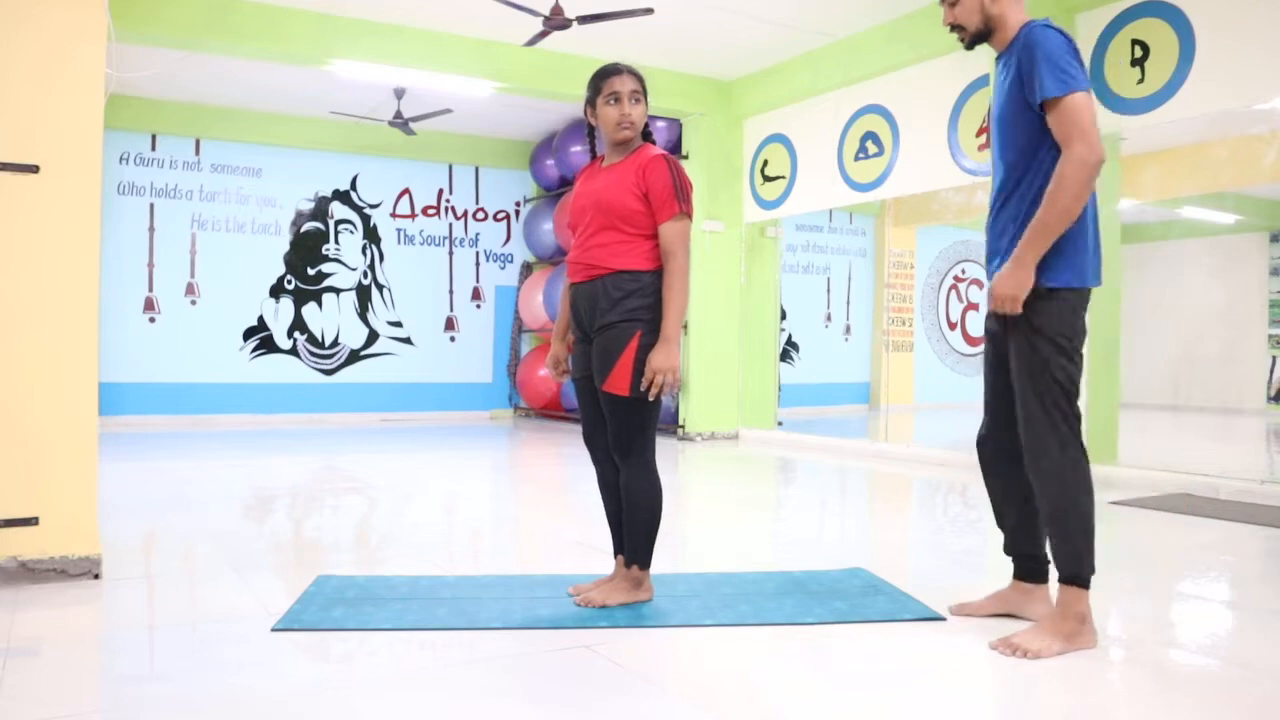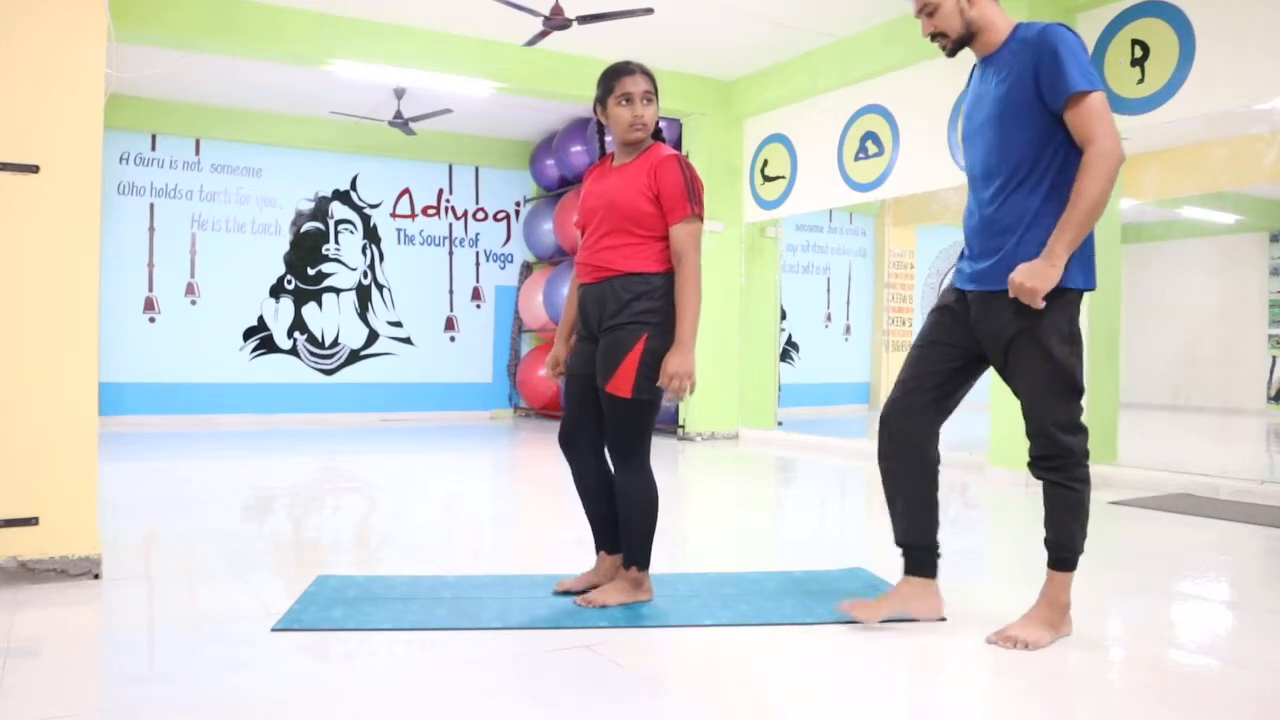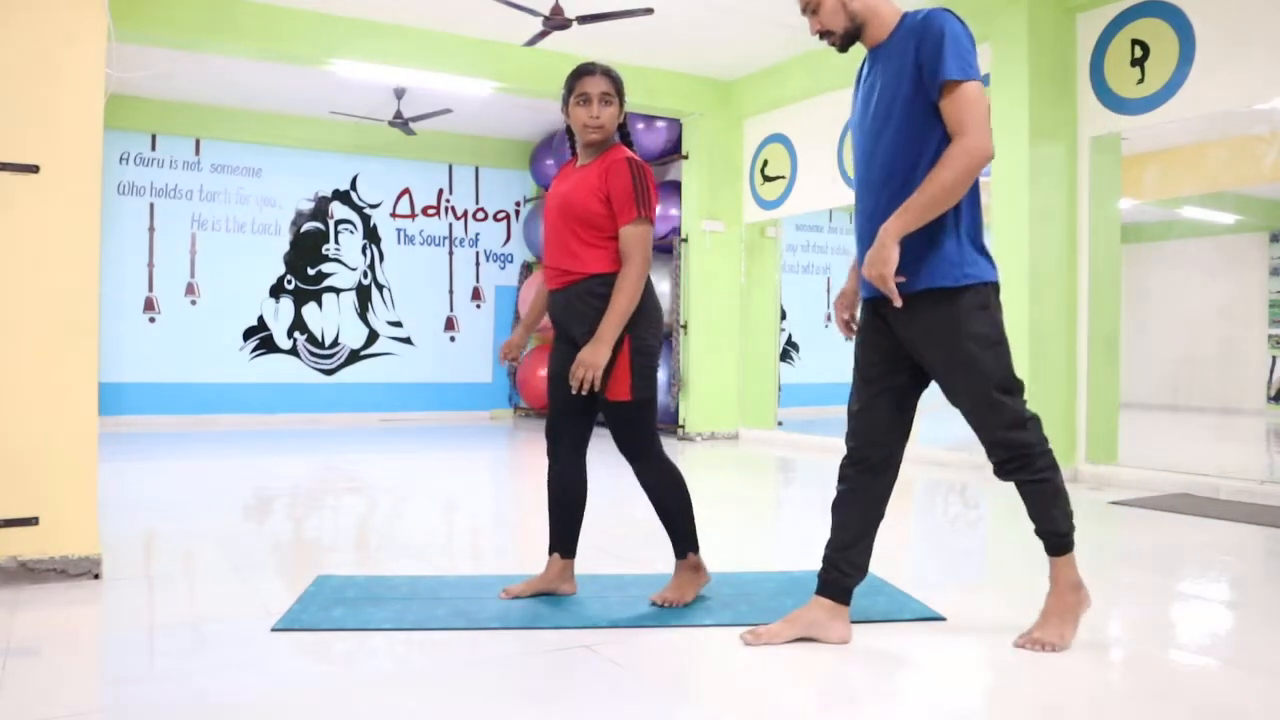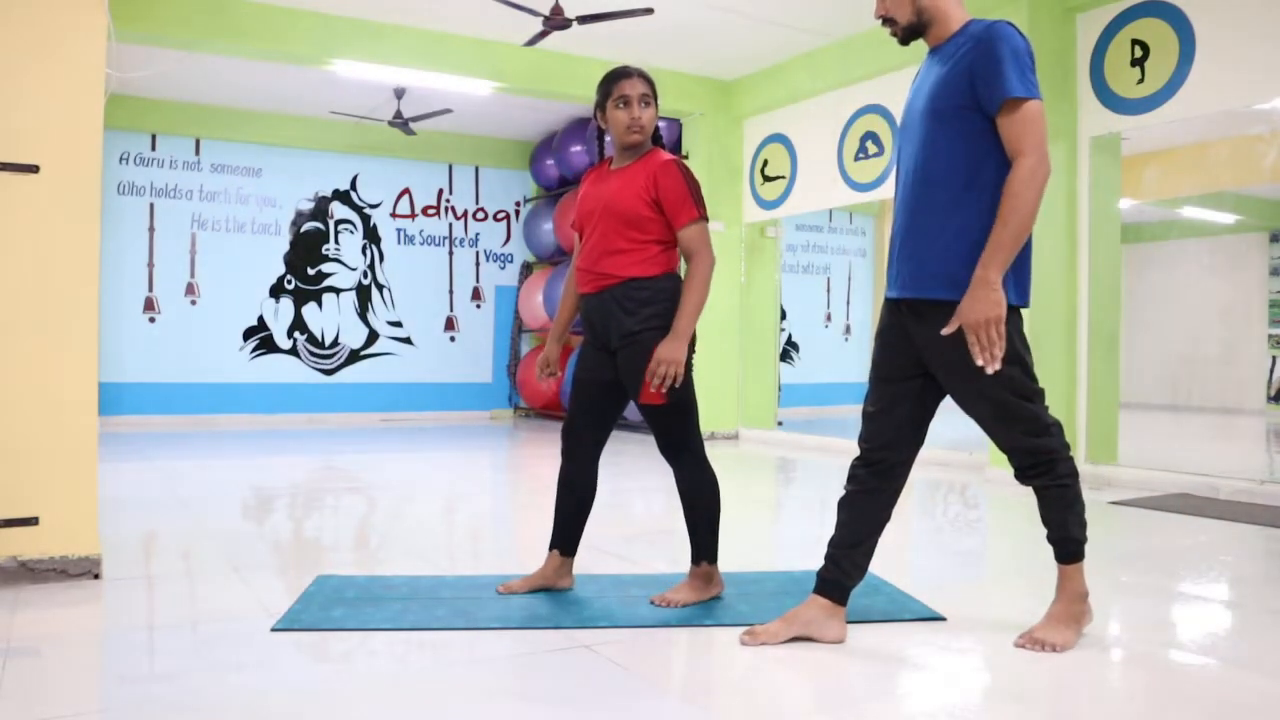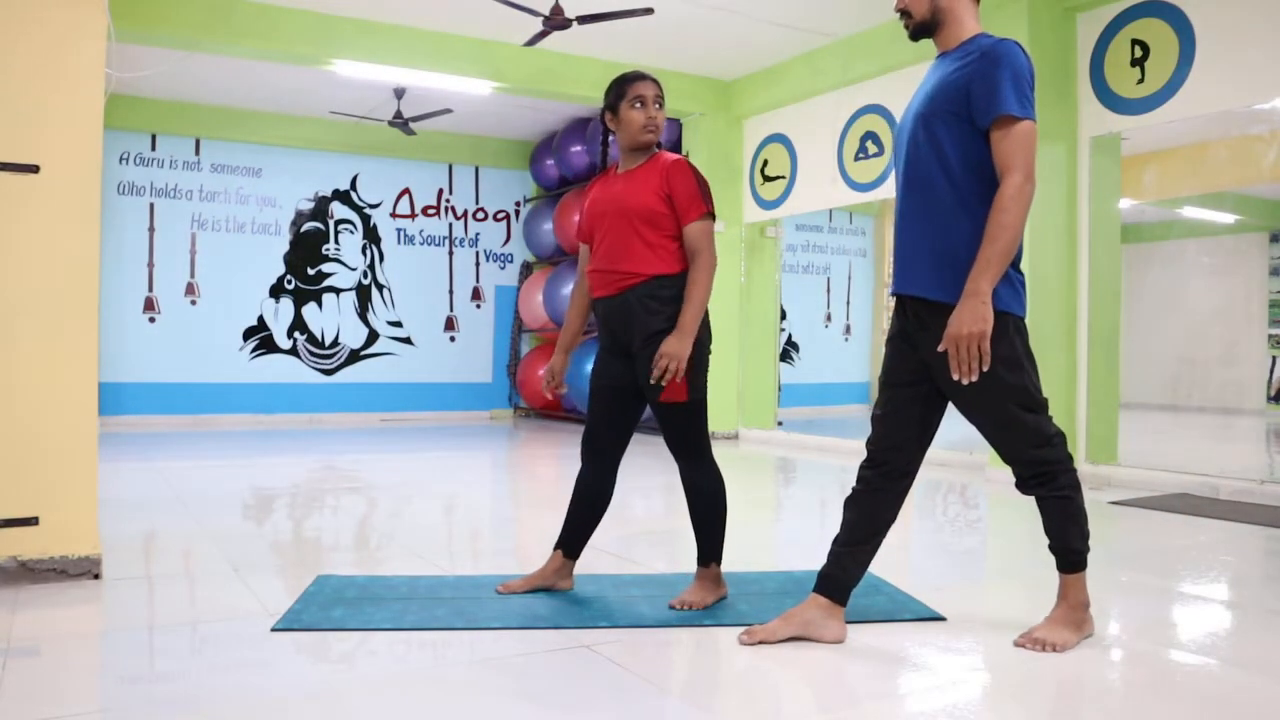
dt=1s
person 1, frame 1
right shoulder: (1010, 62)
left elbow: (1085, 153)
left wrist: (1022, 261)
left hip: (1045, 283)
right hip: (1014, 286)
left knee: (1050, 440)
right knee: (1000, 442)
left ankle: (1074, 611)
right ankle: (1029, 583)
person 1, frame 2
right shoulder: (979, 79)
left elbow: (1104, 151)
left wrist: (1051, 260)
left hip: (1036, 291)
right hip: (970, 286)
left knee: (1056, 444)
right knee: (903, 420)
left ankle: (1055, 602)
right ankle: (920, 581)
person 1, frame 3
right shoulder: (869, 69)
left elbow: (974, 144)
left wrist: (891, 234)
right wrist: (856, 277)
left hip: (950, 287)
right hip: (887, 293)
left knee: (1009, 433)
right knee: (866, 451)
left ankle: (1066, 582)
right ankle: (831, 604)
person 1, frame 4
right shoulder: (930, 68)
left elbow: (1031, 163)
left wrist: (987, 281)
left hip: (971, 301)
right hip: (907, 301)
left knee: (1035, 447)
right knee: (878, 455)
left ankle: (1072, 595)
right ankle: (827, 605)
person 1, frame 5
left shoulder: (995, 60)
right shoulder: (939, 73)
left elbow: (1017, 183)
left wrist: (976, 296)
left hip: (974, 309)
right hip: (917, 309)
left knee: (1036, 456)
right knee: (886, 459)
left ankle: (1075, 601)
right ankle: (827, 605)
person 2, frame 1
left shoulder: (658, 166)
right shoulder: (586, 177)
left elbow: (676, 261)
left wrist: (669, 342)
right wrist: (560, 335)
left hip: (633, 312)
right hip: (589, 317)
left knee: (631, 450)
right knee: (601, 448)
left ankle: (637, 578)
right ankle: (622, 567)
person 2, frame 2
left shoulder: (669, 167)
right shoulder: (595, 176)
left elbow: (687, 263)
left wrist: (683, 346)
right wrist: (563, 336)
left hip: (640, 313)
right hip: (594, 317)
left knee: (627, 449)
right knee: (577, 440)
left ankle: (636, 578)
right ankle: (609, 561)
person 2, frame 3
left shoulder: (626, 167)
right shoulder: (564, 175)
left elbow: (636, 262)
left wrist: (603, 341)
right wrist: (525, 327)
left hip: (620, 320)
right hip: (571, 321)
left knee: (640, 446)
right knee: (562, 445)
left ankle: (690, 564)
right ankle: (560, 568)
person 2, frame 4
left shoulder: (667, 171)
right shoulder: (592, 181)
left elbow: (700, 257)
left wrist: (679, 337)
right wrist: (555, 336)
left hip: (649, 318)
right hip: (600, 325)
left knee: (681, 447)
right knee: (577, 442)
left ankle: (705, 573)
right ankle: (558, 564)
person 2, frame 5
left shoulder: (676, 171)
right shoulder: (597, 189)
left elbow: (703, 256)
right elbow: (587, 275)
left wrist: (685, 333)
right wrist: (562, 350)
left hip: (664, 320)
right hip: (615, 330)
left knee: (690, 449)
right knee: (598, 449)
left ankle: (710, 576)
right ankle: (560, 565)
